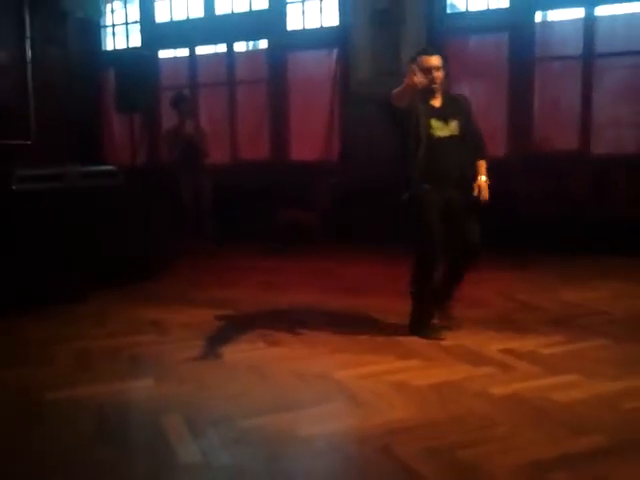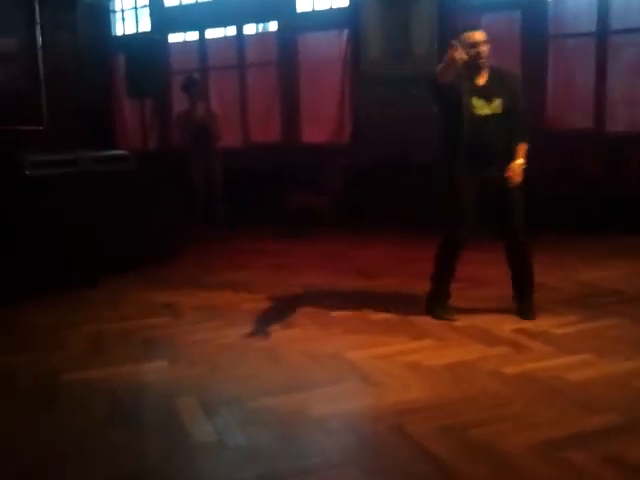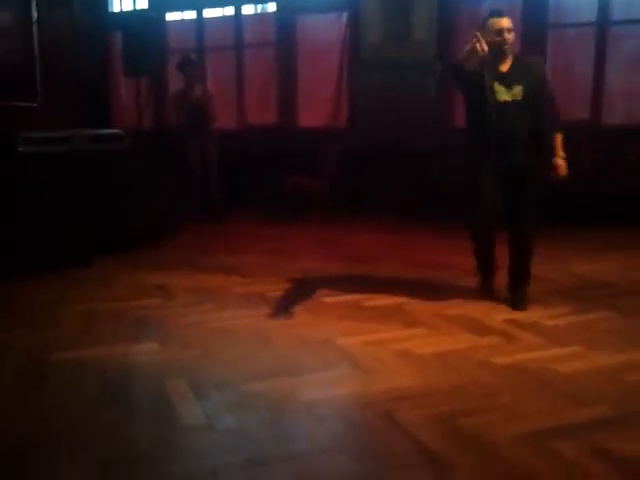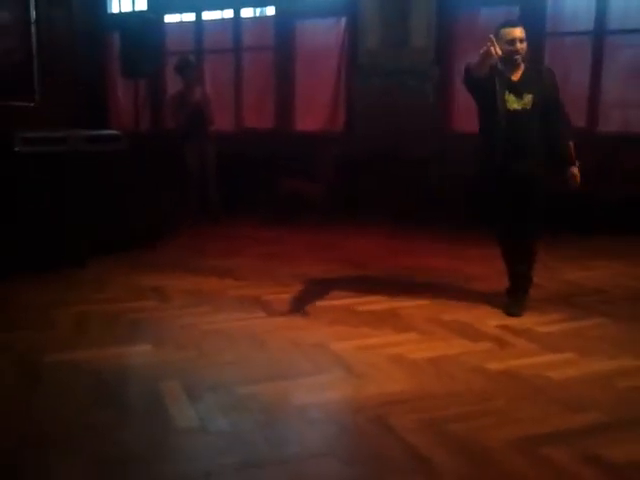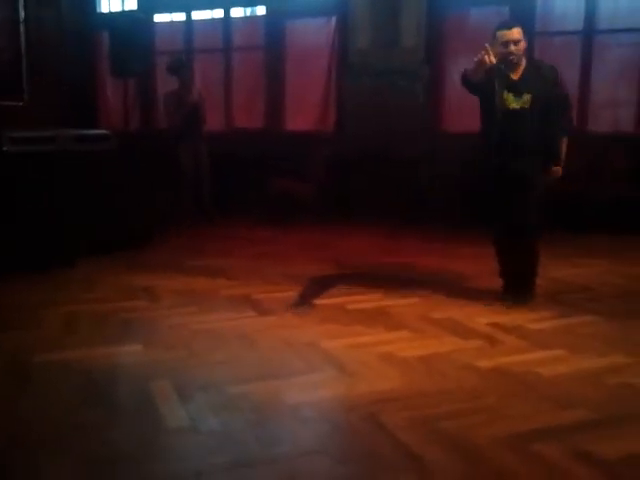
dt=0.2s
person 1, frame 1
left shoulder: (459, 104)
right shoulder: (413, 103)
left elbow: (475, 143)
right elbow: (396, 102)
left wrist: (481, 176)
right wrist: (409, 86)
left hip: (457, 190)
right hip: (426, 190)
left knee: (469, 247)
right knee: (429, 253)
left ankle: (441, 300)
right ankle: (422, 319)
person 1, frame 2
left shoulder: (506, 80)
right shoulder: (455, 82)
left elbow: (520, 125)
right elbow: (440, 80)
left wrist: (519, 160)
right wrist: (452, 63)
left hip: (501, 170)
right hip: (466, 172)
left knee: (516, 236)
right knee: (455, 235)
left ankle: (524, 298)
right ankle: (437, 298)
person 1, frame 3
left shoulder: (532, 68)
right shoulder: (478, 69)
left elbow: (548, 113)
right elbow: (461, 68)
left wrist: (558, 153)
right wrist: (472, 51)
left hip: (524, 159)
right hip: (486, 159)
left knee: (521, 226)
right knee: (483, 220)
left ankle: (518, 287)
right ankle: (487, 276)
person 1, frame 4
left shoulder: (543, 77)
right shoulder: (488, 77)
left elbow: (559, 121)
right elbow: (472, 75)
left wrist: (570, 161)
right wrist: (485, 57)
left hip: (535, 166)
right hip: (501, 166)
left knee: (527, 230)
right knee: (506, 229)
left ankle: (519, 292)
right ankle: (517, 285)
person 1, frame 5
left shoulder: (546, 74)
right shoulder: (490, 76)
left elbow: (561, 118)
right elbow: (469, 80)
left wrist: (557, 159)
right wrist: (479, 64)
left hip: (534, 163)
right hip: (500, 163)
left knee: (528, 223)
right knee: (503, 225)
left ankle: (526, 283)
right ankle: (510, 282)
person 2, frame 1
left shoulder: (198, 129)
right shoulder: (171, 133)
left elbow: (205, 154)
right elbow: (171, 159)
left wrist: (195, 137)
right wrist: (183, 138)
left hip: (200, 173)
right hip: (183, 175)
left knee: (205, 210)
right knee: (189, 211)
person 2, frame 2
left shoulder: (209, 112)
right shoulder: (182, 116)
left elbow: (217, 137)
right elbow: (183, 142)
left wrist: (206, 120)
right wrist: (195, 122)
left hip: (211, 156)
right hip: (194, 159)
left knee: (217, 193)
right knee: (200, 195)
person 2, frame 3
left shoulder: (204, 92)
right shoulder: (178, 96)
left elbow: (212, 118)
right elbow: (179, 121)
left wrist: (203, 101)
right wrist: (191, 102)
left hip: (206, 137)
right hip: (190, 139)
left knee: (212, 174)
right knee: (195, 175)
left ankle: (215, 209)
right ankle: (198, 211)
person 2, frame 4
left shoulder: (202, 95)
right shoulder: (176, 98)
left elbow: (210, 120)
right elbow: (178, 123)
left wrist: (201, 104)
right wrist: (191, 105)
left hip: (204, 140)
right hip: (188, 142)
left knee: (210, 177)
right knee: (194, 178)
left ankle: (212, 211)
right ankle: (196, 214)
person 2, frame 5
left shoulder: (196, 94)
right shoulder: (171, 97)
left elbow: (203, 120)
right elbow: (173, 123)
left wrist: (197, 103)
right wrist: (187, 105)
left hip: (197, 139)
right hip: (182, 141)
left knee: (204, 176)
right knee: (188, 178)
left ankle: (205, 211)
right ankle: (190, 213)
